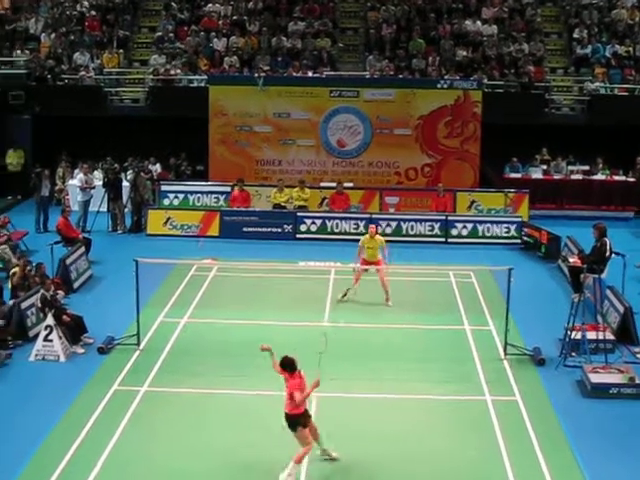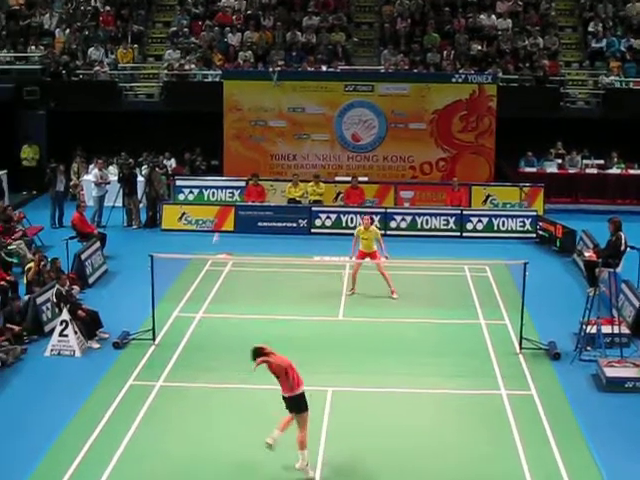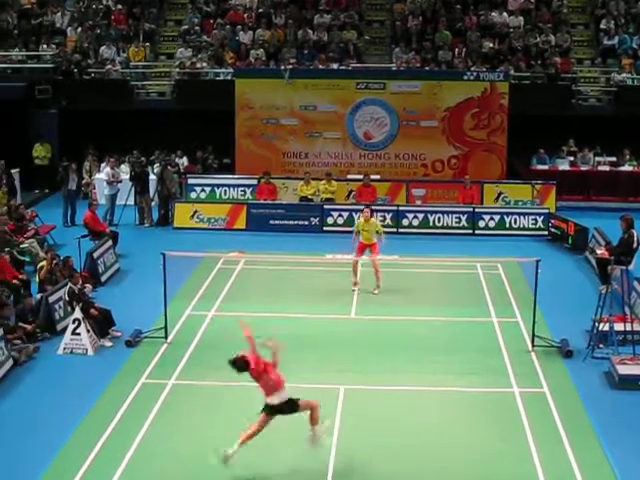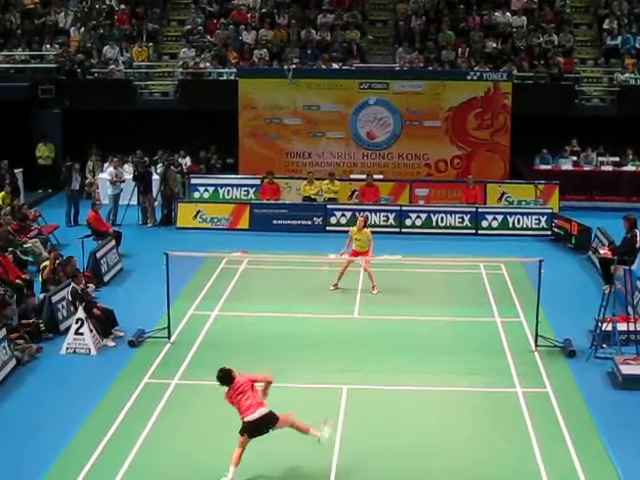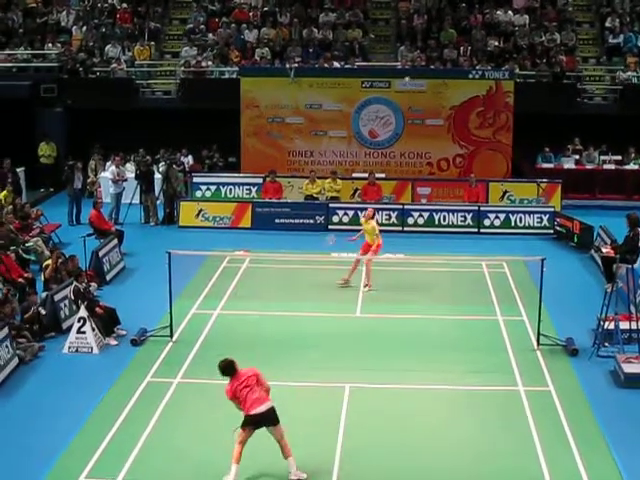
dt=0.2s
person 1, frame 1
left shoulder: (287, 372)
right shoulder: (295, 382)
left elbow: (276, 368)
right elbow: (299, 401)
left wrist: (271, 353)
right wrist: (312, 387)
left hip: (300, 411)
right hip: (294, 415)
left knee: (314, 431)
right knee: (307, 445)
left ankle: (324, 452)
person 1, frame 2
left shoulder: (271, 364)
right shoulder: (278, 363)
right elbow: (283, 363)
left hip: (288, 395)
right hip: (295, 396)
left knee: (293, 415)
right knee: (303, 429)
left ankle: (273, 438)
right ankle: (303, 464)
person 1, frame 3
left shoulder: (254, 371)
right shoulder: (256, 365)
left elbow: (272, 367)
right elbow: (249, 337)
left wrist: (274, 352)
right wrist: (247, 332)
left hip: (271, 404)
right hip: (283, 402)
left knee: (257, 428)
right knee: (315, 406)
left ankle: (233, 450)
right ankle: (315, 435)
person 1, frame 4
left shoulder: (228, 395)
right shoulder: (244, 379)
right elbow: (269, 380)
right wrist: (264, 391)
left hip: (248, 422)
right hip: (264, 416)
left knee: (240, 448)
right knee: (291, 422)
right ankle: (319, 434)
person 1, frame 5
left shoulder: (230, 389)
right shoulder: (251, 371)
left elbow: (240, 408)
right elbow: (267, 388)
left hip: (252, 415)
right hip: (267, 409)
left knee: (240, 444)
right knee: (282, 441)
